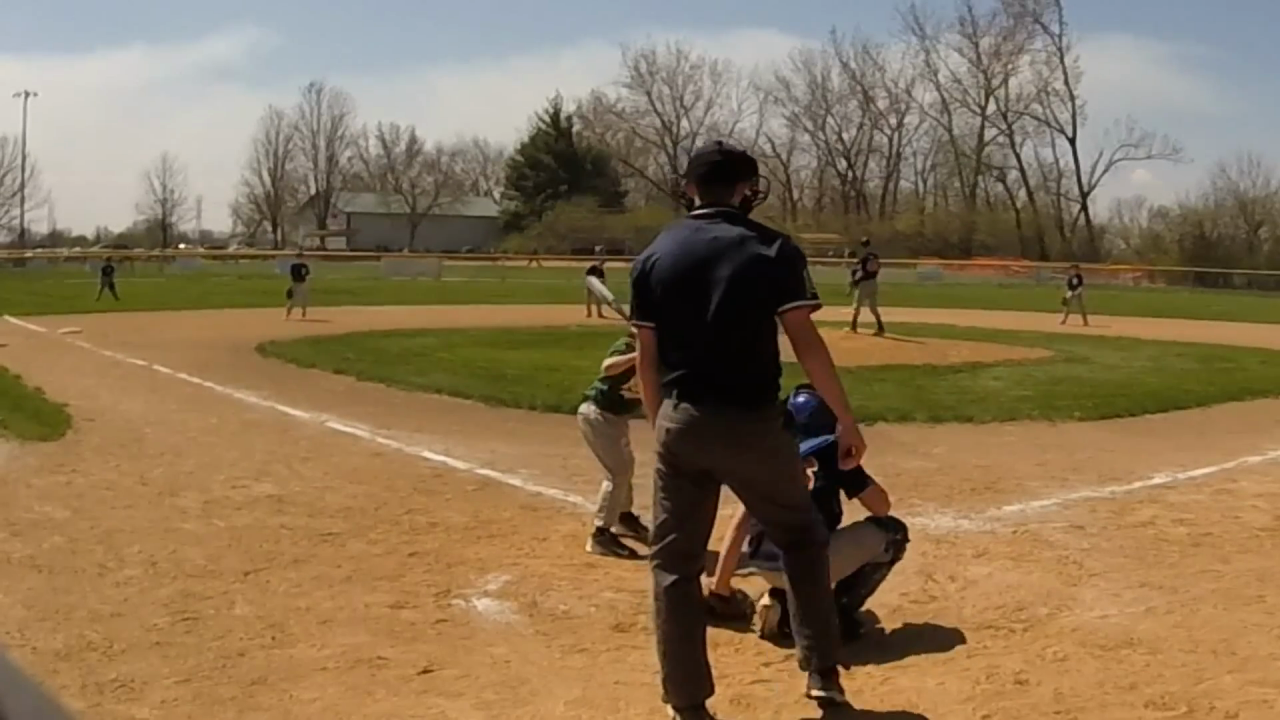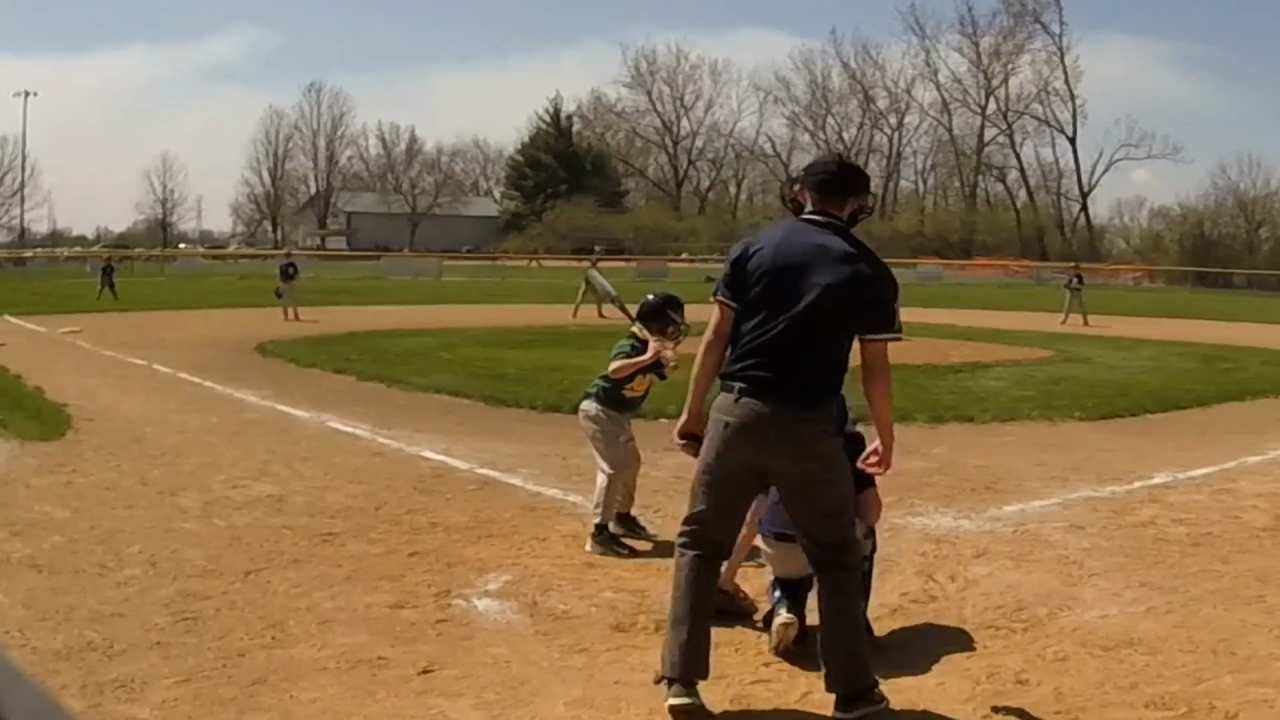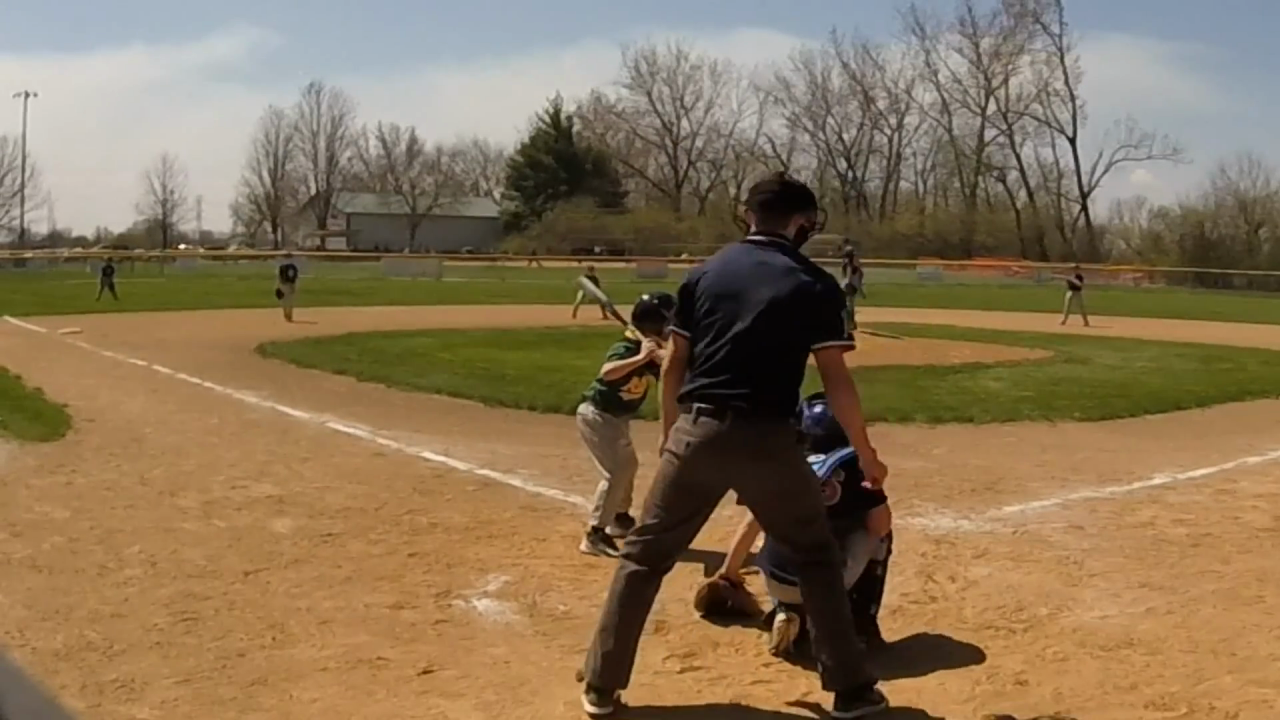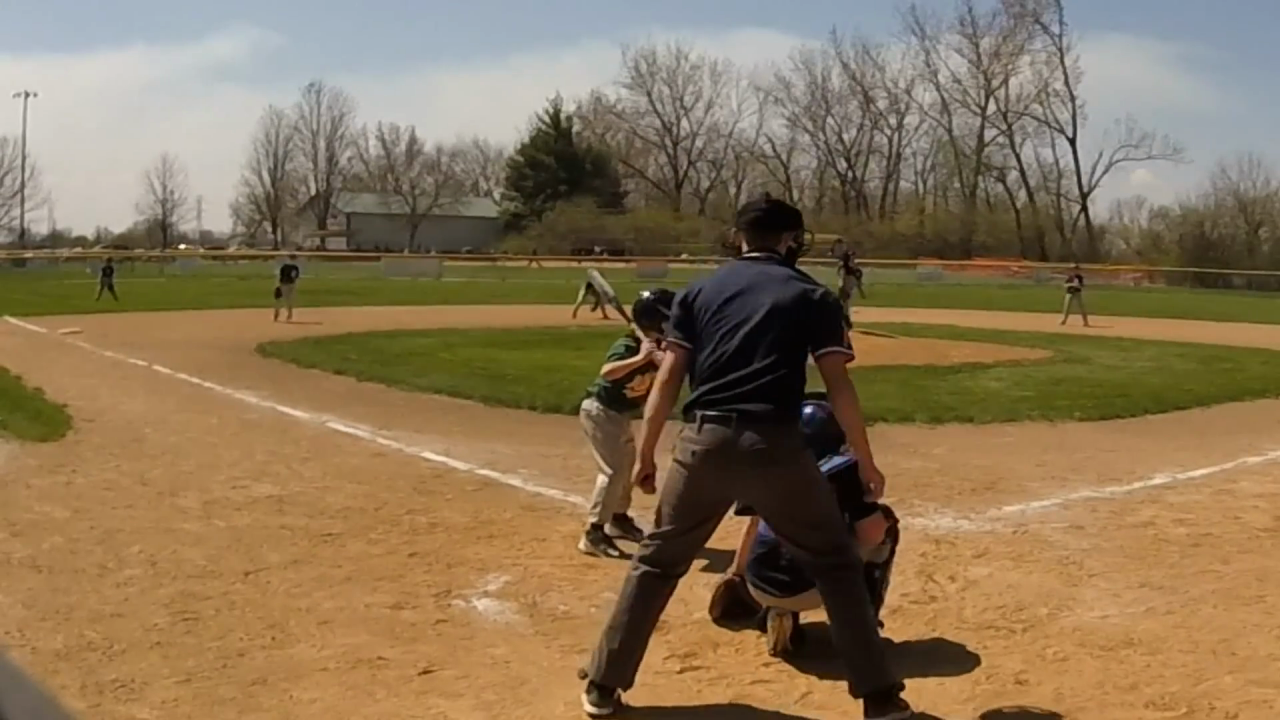
dt=0.5s
person 1, frame 1
left shoulder: (655, 254)
right shoulder: (773, 249)
left elbow: (647, 357)
right elbow: (805, 343)
right wrist: (846, 423)
left hip: (682, 423)
right hip: (752, 423)
left knee: (675, 566)
right knee: (802, 540)
right ankle: (823, 670)
person 1, frame 2
left shoulder: (754, 247)
right shoulder: (869, 271)
left elbow: (716, 337)
right elbow: (875, 370)
left wrist: (692, 411)
right wrist: (885, 441)
left hip: (737, 413)
right hip: (808, 426)
left knee: (700, 543)
right knee: (836, 558)
person 1, frame 3
left shoulder: (704, 273)
right shoulder: (815, 283)
left elbow: (674, 366)
right elbow: (835, 378)
left wrist: (671, 430)
right wrist: (865, 451)
left hip: (696, 431)
right hip: (767, 439)
left knee: (643, 556)
right knee: (817, 558)
person 1, frame 4
left shoulder: (699, 290)
right shoulder: (812, 295)
left elbow: (667, 379)
right elbow: (838, 387)
left wrist: (644, 455)
right wrist: (866, 462)
left hip: (703, 440)
right hip: (775, 444)
left knee: (656, 560)
right knee: (835, 562)
person 2, frame 1
right shoulder: (832, 455)
left elbow: (739, 525)
right elbow: (881, 506)
left wrist: (720, 588)
left hip: (767, 568)
right knee: (892, 532)
left ankle: (780, 600)
right ankle: (836, 616)
person 2, frame 2
right shoulder: (848, 448)
left elbow: (750, 525)
right elbow: (870, 515)
left wrist: (727, 580)
left hip: (778, 549)
right knee: (862, 528)
left ankle: (785, 611)
person 2, frame 3
right shoulder: (854, 464)
left elbow: (750, 526)
right elbow: (880, 525)
left wrist: (728, 573)
left hip: (776, 582)
right knee: (875, 533)
left ankle: (787, 613)
right ankle: (862, 622)
person 2, frame 4
right shoulder: (844, 471)
left elbow: (753, 525)
right elbow: (872, 536)
left wrist: (737, 570)
right wrist: (863, 503)
left hip: (761, 589)
right hip: (808, 591)
right knee: (884, 520)
left ankle: (782, 615)
person 3, frame 1
right shoulder: (626, 346)
right elbow: (607, 367)
left hip: (617, 416)
right hip: (598, 414)
left knee: (625, 466)
right knee: (618, 472)
left ankle: (623, 517)
right ankle: (601, 535)
person 3, frame 2
left shoulder: (654, 350)
right shoulder: (630, 346)
right elbow: (614, 370)
left wrist: (665, 360)
right wrist: (648, 357)
left hip: (618, 413)
right hip: (599, 411)
left knee: (631, 463)
right knee: (612, 468)
left ankle: (622, 517)
right ankle: (600, 533)
person 3, frame 3
left shoulder: (653, 350)
right shoulder: (626, 349)
left elbow: (660, 375)
right elbow: (606, 372)
left wrist: (662, 361)
right wrist: (642, 357)
left hip: (618, 416)
right hip: (597, 415)
left knee: (629, 466)
right knee: (615, 473)
left ankle: (621, 517)
right ankle: (595, 535)
person 3, frame 4
left shoulder: (655, 346)
right shoulder: (627, 346)
left elbow: (659, 375)
right elbow: (607, 372)
left wrist: (659, 360)
right wrist: (641, 357)
left hip: (620, 413)
right hip: (600, 411)
left knee: (627, 464)
right knee: (613, 470)
left ankle: (619, 518)
right ankle: (594, 533)
